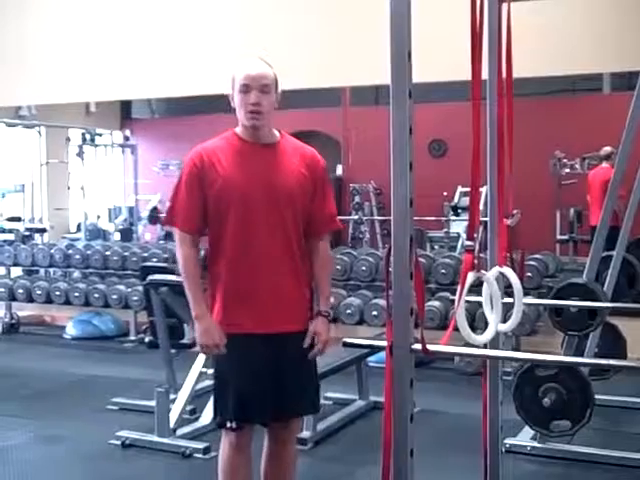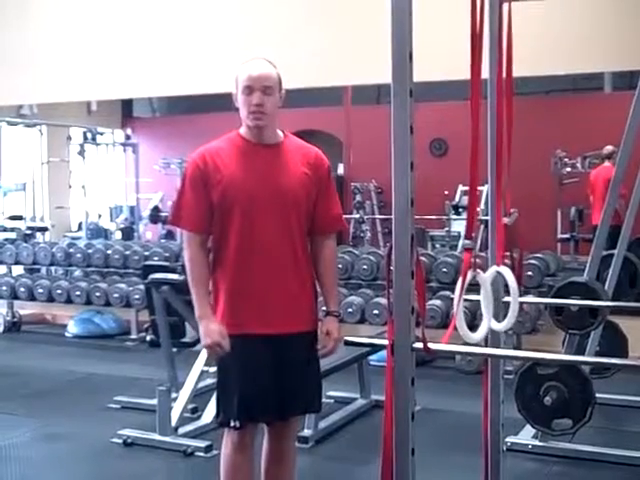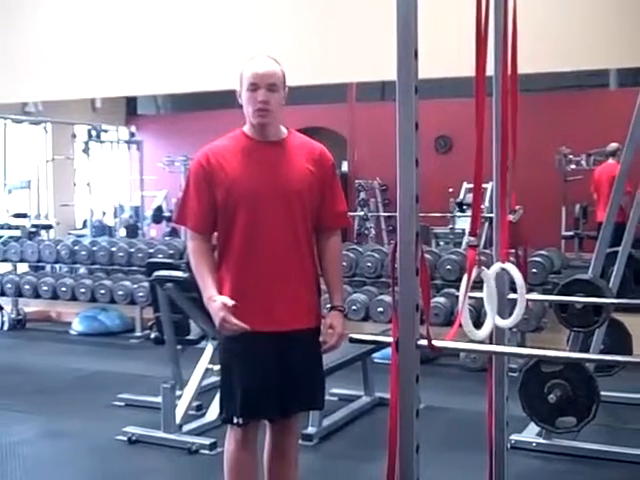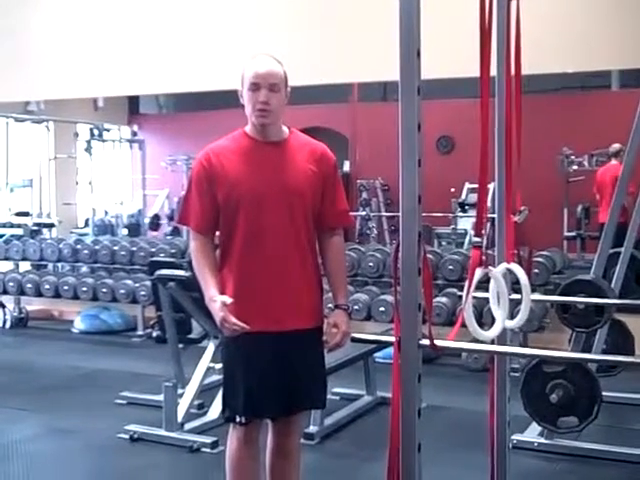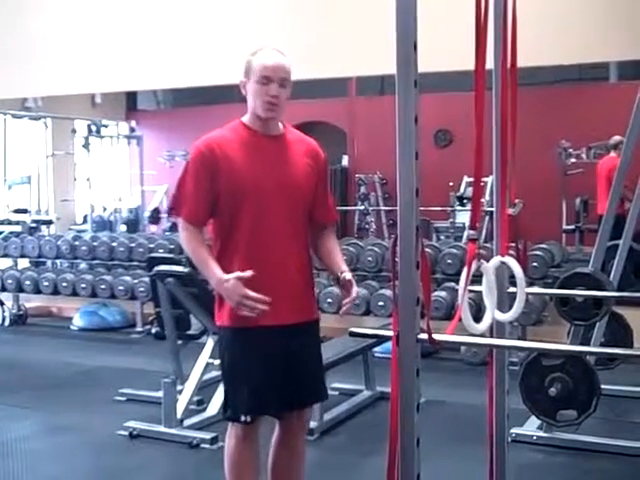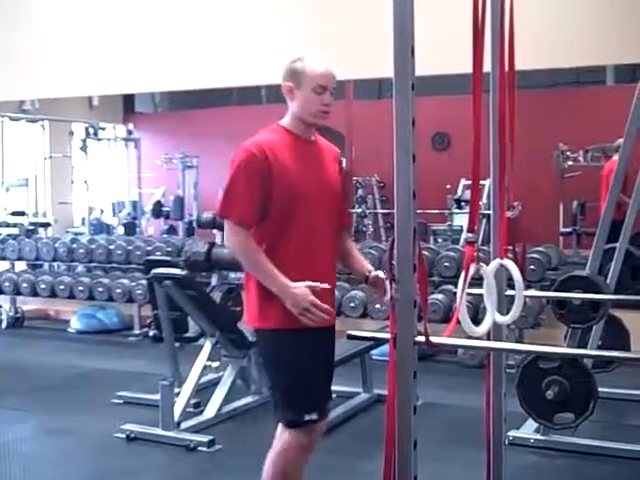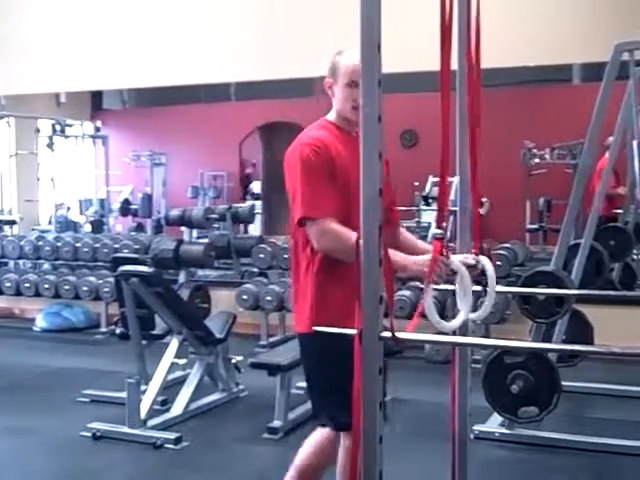
dt=0.7s
person 1, frame 1
left shoulder: (309, 162)
right shoulder: (203, 161)
left elbow: (319, 244)
right elbow: (186, 244)
left wrist: (322, 312)
right wrist: (200, 316)
left hip: (294, 323)
right hip: (235, 325)
left knee: (286, 428)
right knee: (237, 430)
person 1, frame 2
left shoulder: (312, 161)
right shoulder: (207, 162)
left elbow: (324, 242)
right elbow: (194, 245)
left wrist: (332, 311)
right wrist: (205, 316)
left hip: (297, 323)
right hip: (237, 325)
left knee: (285, 426)
right knee: (239, 429)
person 1, frame 3
left shoulder: (317, 158)
right shoulder: (212, 160)
left elbow: (329, 237)
right elbow: (197, 238)
left wrist: (337, 306)
right wrist: (211, 295)
left hip: (301, 318)
right hip: (243, 319)
left knee: (288, 422)
right knee: (243, 426)
person 1, frame 4
left shoulder: (318, 157)
right shoulder: (213, 160)
left elbow: (332, 237)
right elbow: (200, 238)
left wrist: (341, 305)
right wrist: (213, 296)
left hip: (303, 318)
right hip: (245, 320)
left knee: (290, 422)
right knee: (245, 425)
person 1, frame 5
left shoulder: (310, 152)
right shoulder: (212, 150)
left elbow: (321, 227)
right elbow: (188, 228)
left wrist: (340, 271)
right wrist: (219, 279)
left hip: (300, 312)
right hip: (244, 315)
left knee: (297, 417)
right knee: (244, 423)
person 1, frame 6
left shoulder: (331, 155)
right shoulder: (258, 152)
right elbow: (236, 235)
left wrist: (366, 272)
right wrist: (285, 289)
left hip: (319, 313)
right hip: (279, 315)
left knee: (300, 424)
right knee: (303, 425)
person 1, frame 7
right shoulder: (311, 148)
left elbow: (388, 228)
right elbow: (324, 235)
left wrist: (435, 255)
right wrist: (402, 263)
left hip: (362, 311)
right hip: (331, 314)
left knee: (342, 425)
right knee: (358, 427)
